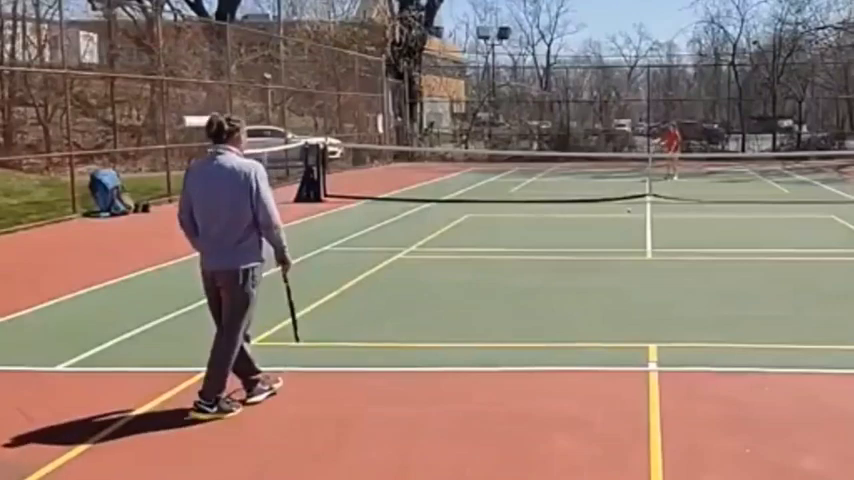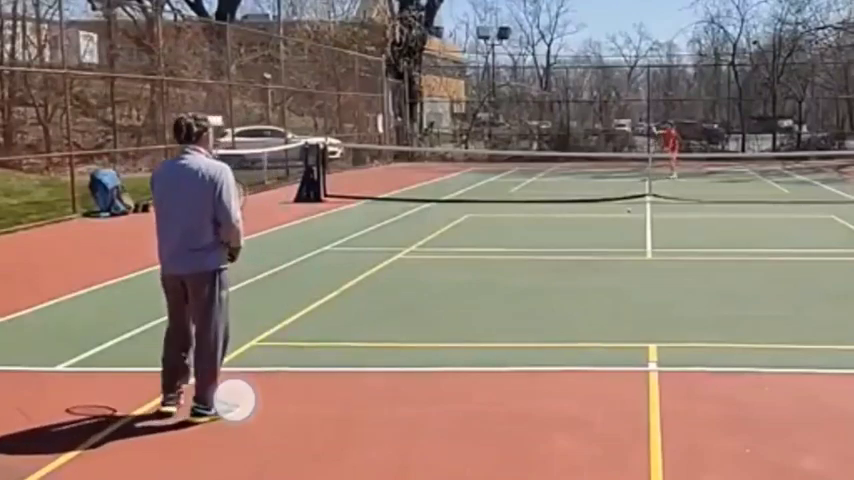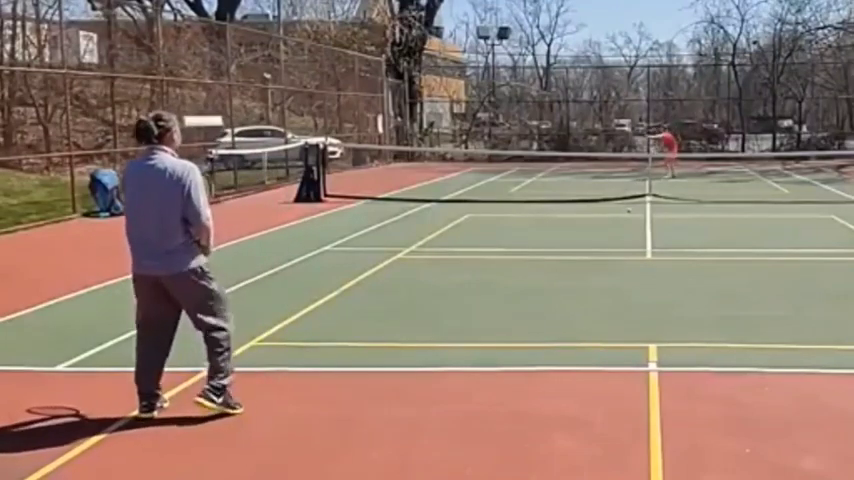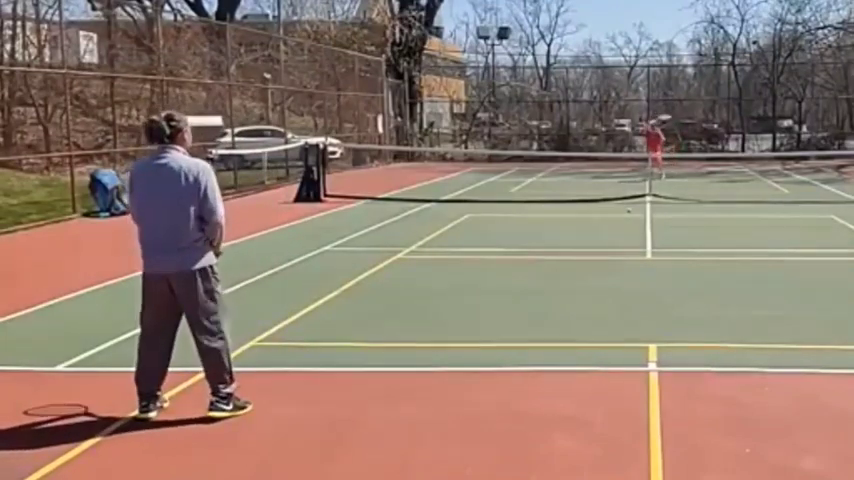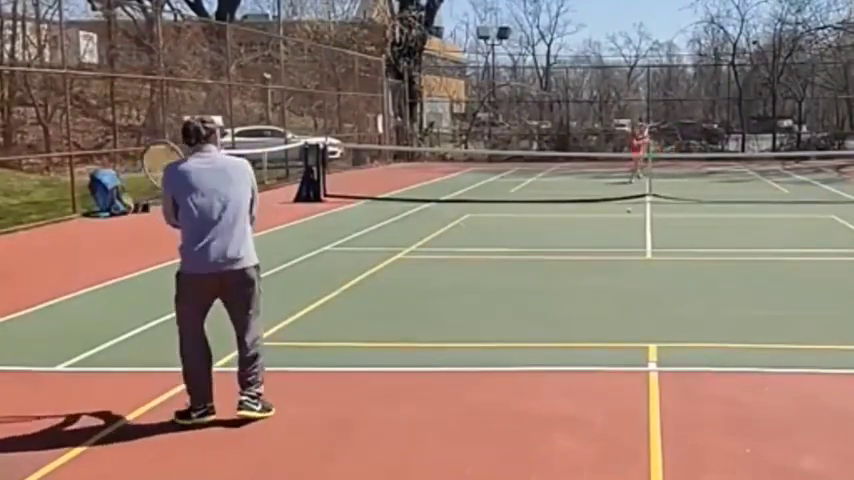
dt=0.5s
person 1, frame 1
left shoulder: (194, 171)
right shoulder: (250, 169)
left elbow: (185, 219)
right elbow: (269, 219)
right wrist: (281, 251)
left hip: (210, 264)
right hip: (240, 262)
left knee: (228, 328)
right knee: (231, 332)
left ankle: (254, 381)
right ankle: (209, 399)
person 1, frame 2
left shoulder: (162, 172)
right shoulder: (217, 171)
left elbow: (165, 215)
right elbow: (231, 222)
right wrist: (235, 246)
left hip: (171, 265)
right hip: (205, 264)
left knee: (177, 331)
right knee: (210, 335)
left ankle: (172, 394)
right ankle: (205, 403)
person 1, frame 3
left shoulder: (129, 172)
right shoulder: (184, 171)
left elbow: (136, 216)
right elbow: (202, 222)
right wrist: (205, 246)
left hip: (144, 268)
right hip: (183, 265)
left knee: (151, 333)
right knee: (217, 321)
left ankle: (148, 398)
right ankle: (217, 388)
person 1, frame 4
left shoulder: (138, 171)
right shoulder: (198, 169)
left elbow: (137, 216)
right elbow: (217, 220)
right wrist: (214, 247)
left hip: (155, 267)
right hip: (193, 264)
left knee: (154, 334)
right knee: (212, 333)
left ankle: (148, 399)
right ankle: (221, 398)
person 1, frame 5
left shoulder: (175, 172)
right shoulder: (241, 167)
left elbow: (171, 218)
left hip: (196, 267)
right hip: (240, 263)
left knee: (192, 336)
right knee: (248, 333)
left ankle: (201, 405)
right ankle: (251, 396)
